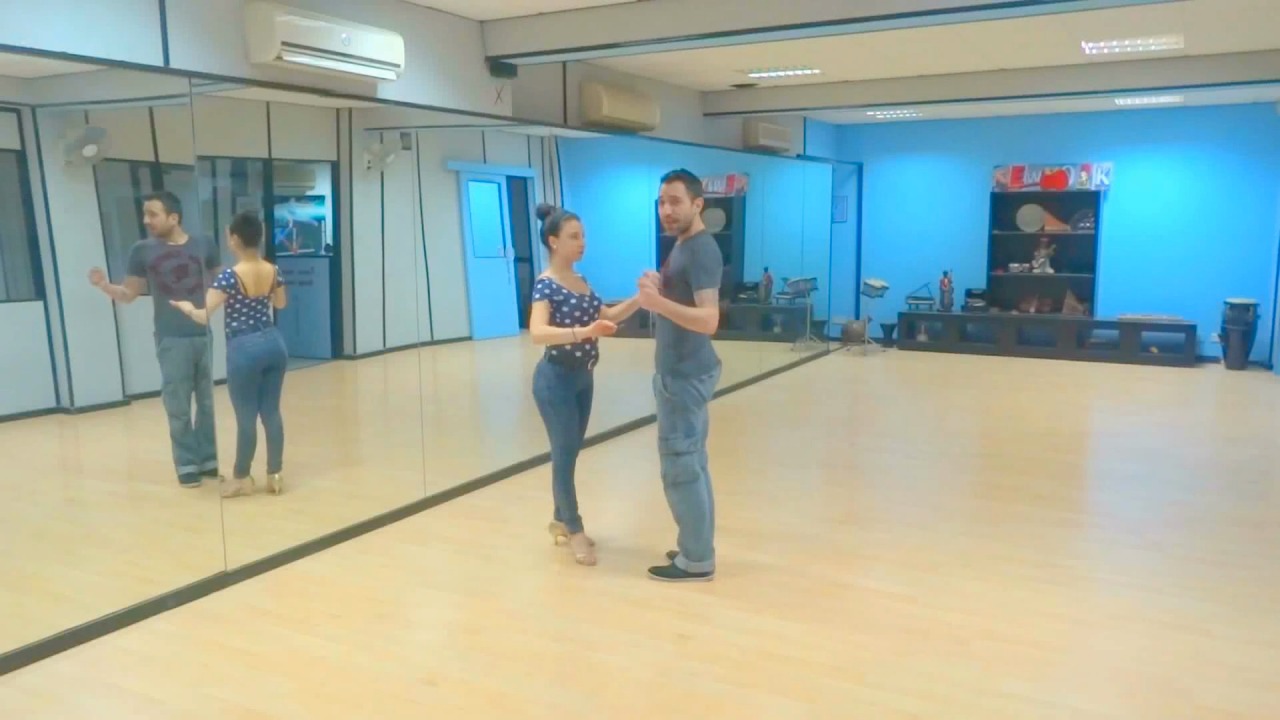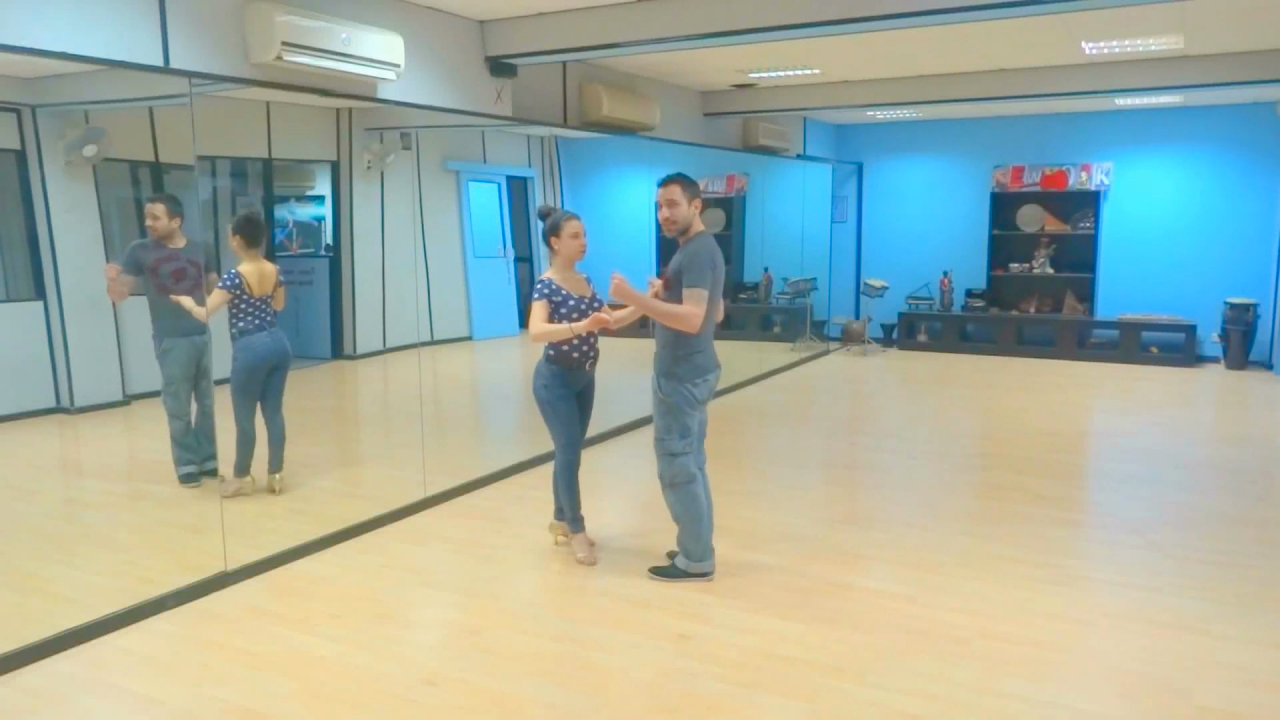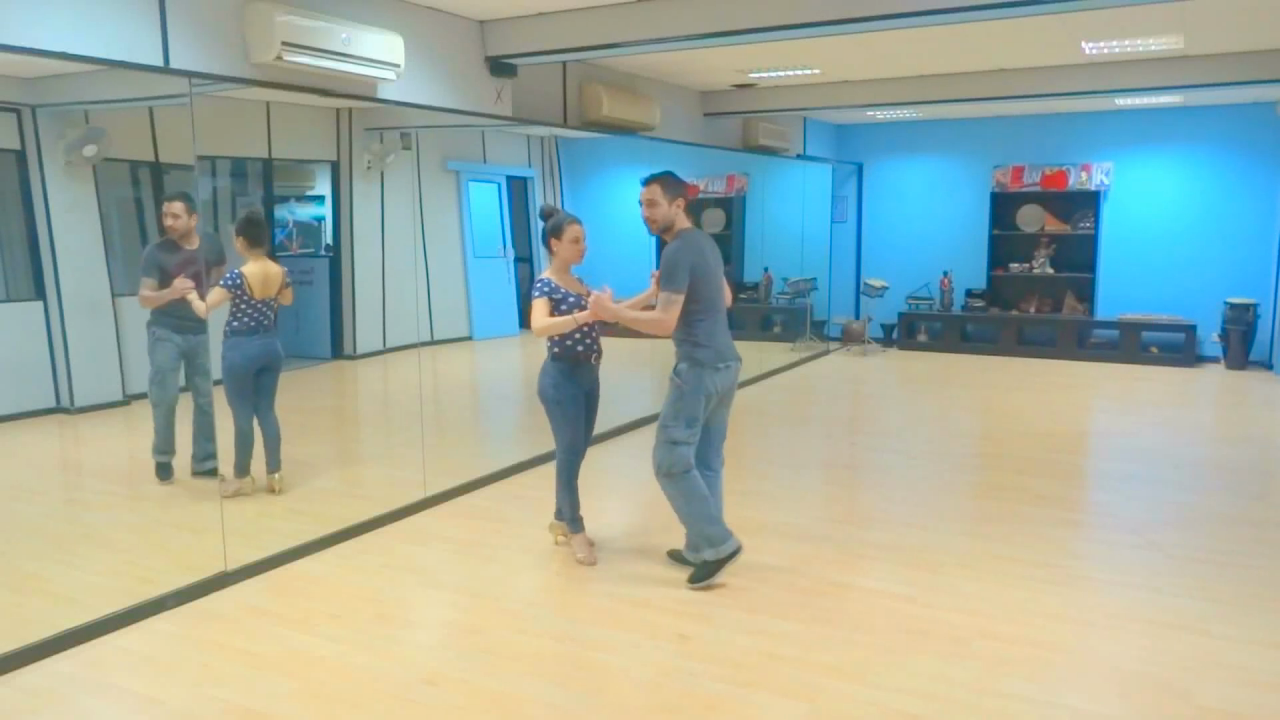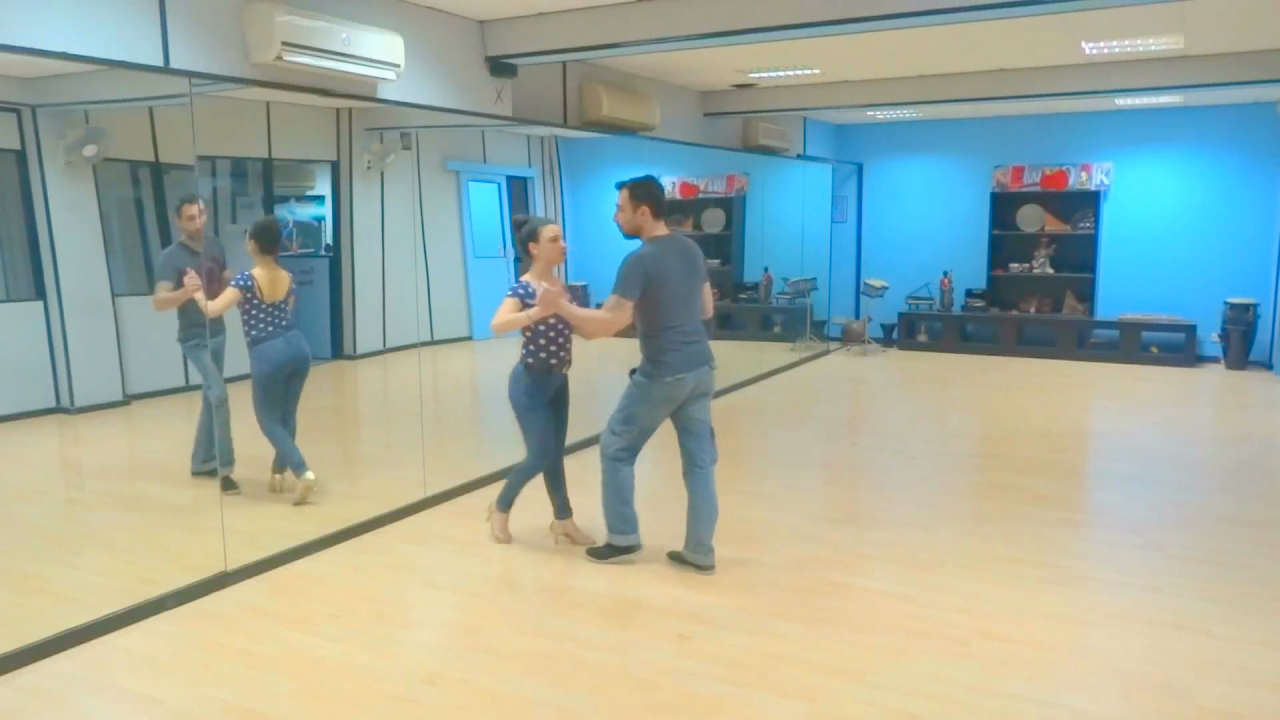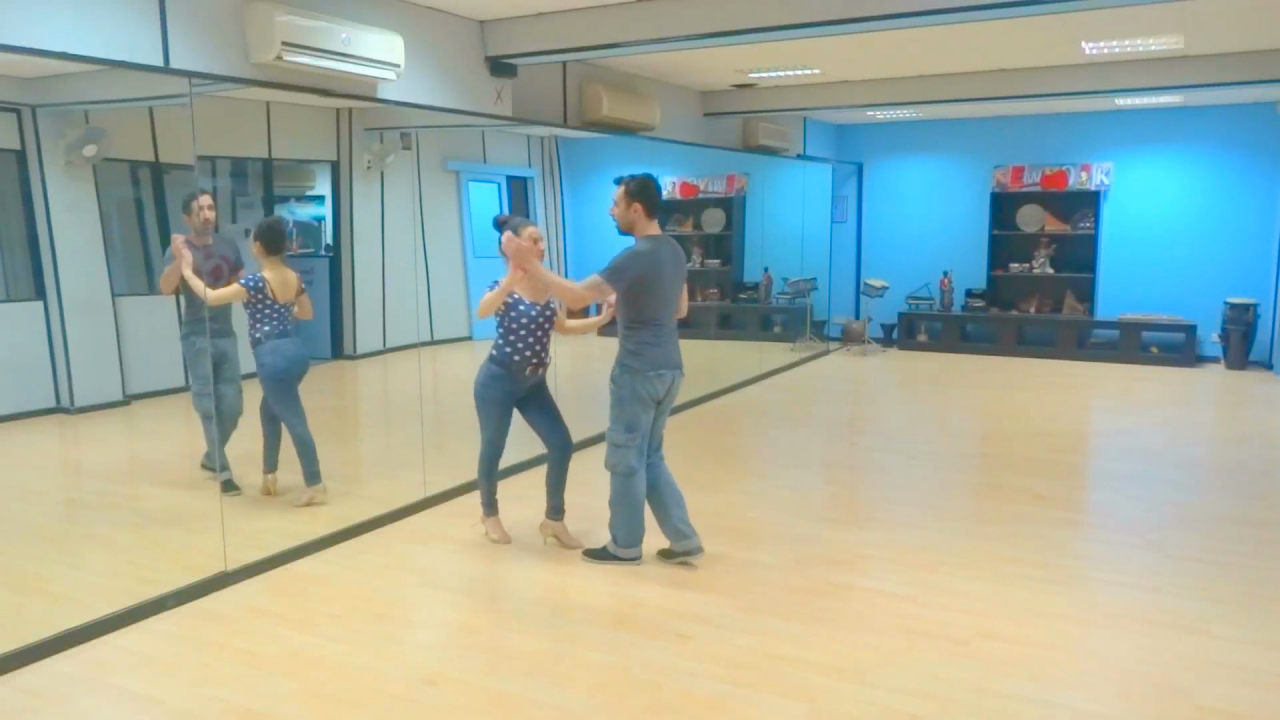
dt=0.7s
person 1, frame 1
left shoulder: (701, 250)
right shoulder: (682, 246)
left elbow: (708, 319)
left wrist: (660, 304)
right wrist: (661, 288)
left hip: (685, 375)
right hip: (679, 371)
left knee: (679, 467)
right knee: (691, 463)
left ankle: (696, 560)
right ankle: (696, 549)
person 1, frame 2
left shoulder: (697, 252)
right shoulder: (696, 249)
left elbow: (692, 318)
right elbow: (717, 313)
left wrist: (636, 298)
right wrist: (665, 297)
left hip: (681, 376)
right hip: (692, 372)
left knee: (677, 468)
right knee: (690, 465)
left ankle: (696, 560)
right ankle: (696, 548)
person 1, frame 3
left shoulder: (677, 252)
right shoulder: (704, 243)
left elbow: (665, 322)
left wrist: (610, 310)
left hip: (699, 368)
right hip: (725, 363)
left knee: (671, 460)
right knee: (706, 461)
left ankle: (718, 542)
right ankle: (699, 550)
person 1, frame 4
left shoulder: (639, 261)
right shoulder: (691, 249)
left elbow: (608, 324)
left wrist: (560, 305)
left hip: (661, 376)
right hip: (700, 370)
left knee: (616, 449)
right knee: (700, 462)
left ankle: (624, 538)
right ankle: (700, 551)
person 1, frame 5
left shoulder: (637, 257)
right shoulder: (673, 251)
left elbow: (575, 297)
left wrist: (530, 264)
left hip: (639, 372)
right hip: (668, 368)
left knee: (626, 461)
right knee: (649, 457)
left ankle: (624, 546)
right ankle: (684, 540)
person 2, frame 1
left shoulder: (580, 280)
right shoulder: (546, 285)
left elbow: (607, 317)
right elbow: (538, 332)
left wrist: (642, 296)
right wrist: (584, 332)
left hip: (583, 378)
right hip: (556, 379)
left knee: (571, 452)
right knee: (564, 454)
left ankle: (560, 521)
right ankle: (573, 529)
person 2, frame 2
left shoulder: (585, 281)
right shoulder: (546, 285)
left elbow: (612, 320)
right elbow: (536, 331)
right wrist: (581, 326)
left hip: (584, 378)
right hip: (555, 379)
left knee: (568, 452)
right knee: (569, 453)
left ankle: (560, 521)
right ankle: (575, 529)
person 2, frame 3
left shoulder: (578, 282)
right shoulder: (545, 285)
right elbow: (538, 326)
left wrist: (652, 294)
right wrist: (584, 316)
left hip: (588, 376)
right hip: (561, 377)
left knee: (577, 452)
right knee: (570, 454)
left ankle: (562, 521)
right ankle: (575, 531)
person 2, frame 4
left shoulder: (559, 286)
right shoulder: (523, 288)
right elbow: (497, 324)
right wrist: (537, 312)
left hip: (556, 381)
right hip: (531, 382)
left knee: (552, 453)
right knee: (541, 455)
left ankle: (563, 520)
right ankle: (500, 508)
person 2, frame 5
left shoulder: (543, 288)
right shoulder: (502, 290)
left elbow: (562, 326)
right elbow: (482, 310)
left wrist: (601, 319)
right wrist: (511, 280)
left hip: (533, 383)
right hip: (498, 380)
left knee: (561, 446)
right knee: (493, 449)
left ankle: (553, 520)
right ankle: (489, 514)
person 3, frame 1
left shoulder: (204, 245)
right shoulder: (143, 251)
right elbow: (128, 294)
right wrist: (104, 285)
left hip: (203, 335)
right hip: (171, 339)
left knee: (205, 401)
right knee: (178, 405)
left ankle: (207, 460)
right ankle: (186, 465)
person 3, frame 2
left shoulder: (202, 249)
right shoulder: (140, 251)
left elbow: (214, 290)
right elbow: (120, 295)
right wrist: (112, 281)
left hip: (201, 335)
right hip: (170, 339)
left knee: (206, 401)
right knee: (178, 405)
left ankle: (207, 460)
right ankle: (186, 465)
person 3, frame 3
left shoulder: (211, 245)
right shoulder: (156, 253)
left elbow: (222, 278)
right elbow: (144, 298)
right wrist: (172, 292)
left hip: (198, 334)
right hip: (165, 333)
left knee: (204, 400)
right knee: (164, 397)
left ankle: (204, 461)
right ankle: (163, 456)
person 3, frame 4
left shoulder: (215, 246)
right shoulder: (171, 257)
right elbow: (159, 302)
right wrist: (185, 291)
left hip: (217, 333)
right hip: (195, 339)
left knee: (212, 400)
right knee: (218, 398)
left ankle: (202, 463)
right ankle: (224, 469)
person 3, frame 5
left shoulder: (228, 246)
right shoulder: (180, 250)
right elbow: (166, 287)
right wrist: (177, 259)
left hip: (227, 336)
right hip: (197, 338)
left knee: (232, 406)
right knee: (209, 407)
left ankle: (212, 458)
right ankle: (223, 472)
person 4, frame 1
left shoulder: (230, 276)
right shoulder: (273, 271)
left elbow: (203, 316)
left wrist: (185, 307)
left hip: (244, 349)
right hip: (274, 343)
left knee: (246, 417)
right knee: (271, 412)
left ankle: (242, 477)
right ankle: (274, 475)
person 4, frame 2
left shoulder: (234, 277)
right shoulder: (274, 271)
left elbow: (205, 314)
left wrist: (187, 302)
left hip: (251, 349)
right hip: (279, 344)
left knee: (244, 417)
right knee: (274, 412)
left ankle: (242, 477)
right ankle: (275, 474)
person 4, frame 3
left shoulder: (237, 277)
right shoulder: (281, 273)
left elbow: (203, 310)
left wrist: (191, 294)
left hip: (240, 349)
right hip: (271, 346)
left knee: (242, 415)
right knee: (266, 411)
left ankle: (242, 477)
right ankle: (274, 474)
person 4, frame 4
left shoulder: (246, 279)
right shoulder: (288, 279)
left elbow: (213, 310)
left wrist: (197, 293)
left hip: (267, 354)
right hip: (297, 346)
left knee: (268, 419)
right knee: (287, 415)
left ankle: (303, 472)
right ankle: (279, 474)
person 4, frame 5
left shoulder: (257, 282)
right shoulder: (295, 278)
left elbow: (211, 298)
right elbow: (307, 314)
left wrist: (187, 269)
left hip: (274, 355)
right hip: (297, 350)
left knee: (295, 420)
right knee: (270, 410)
left ankle: (315, 486)
right ankle: (270, 475)
